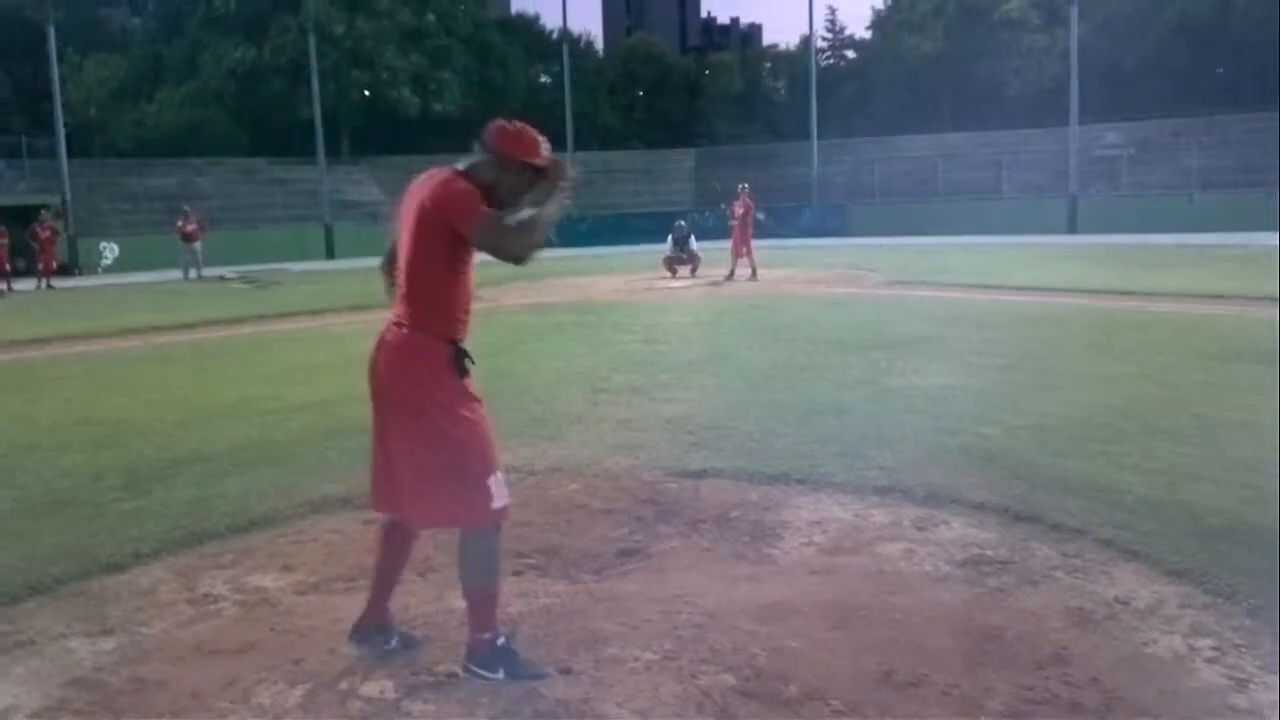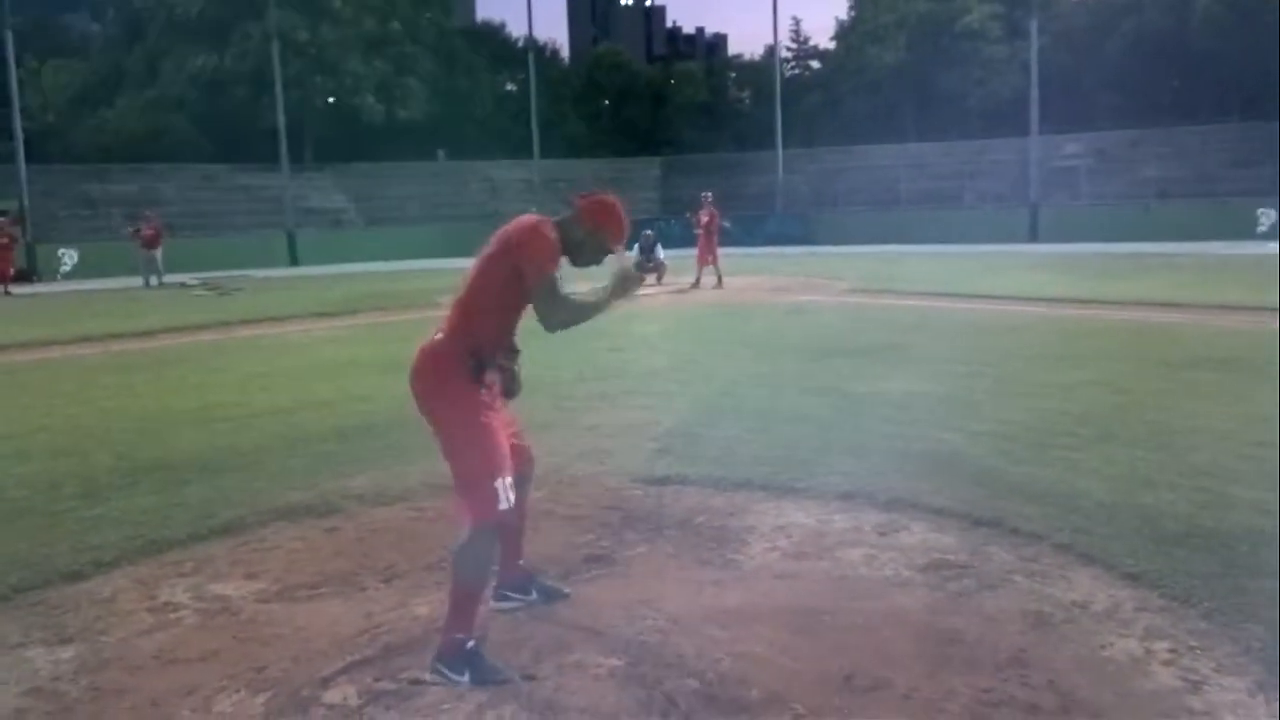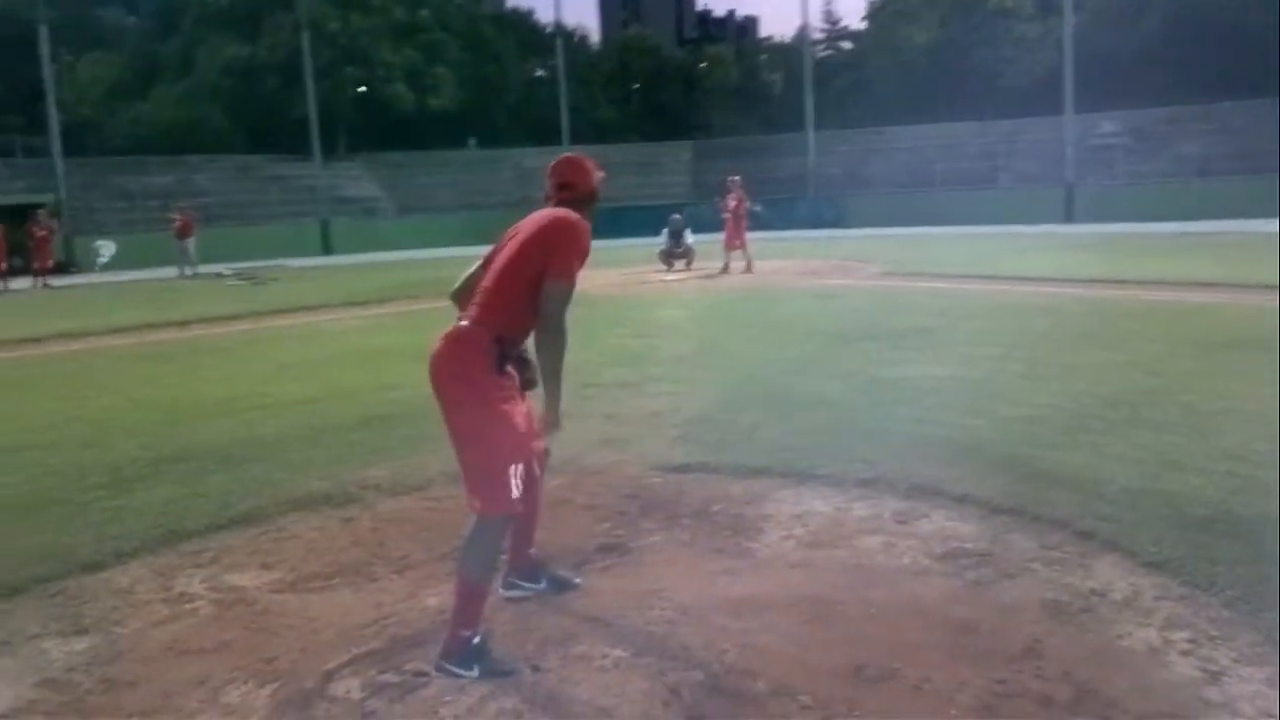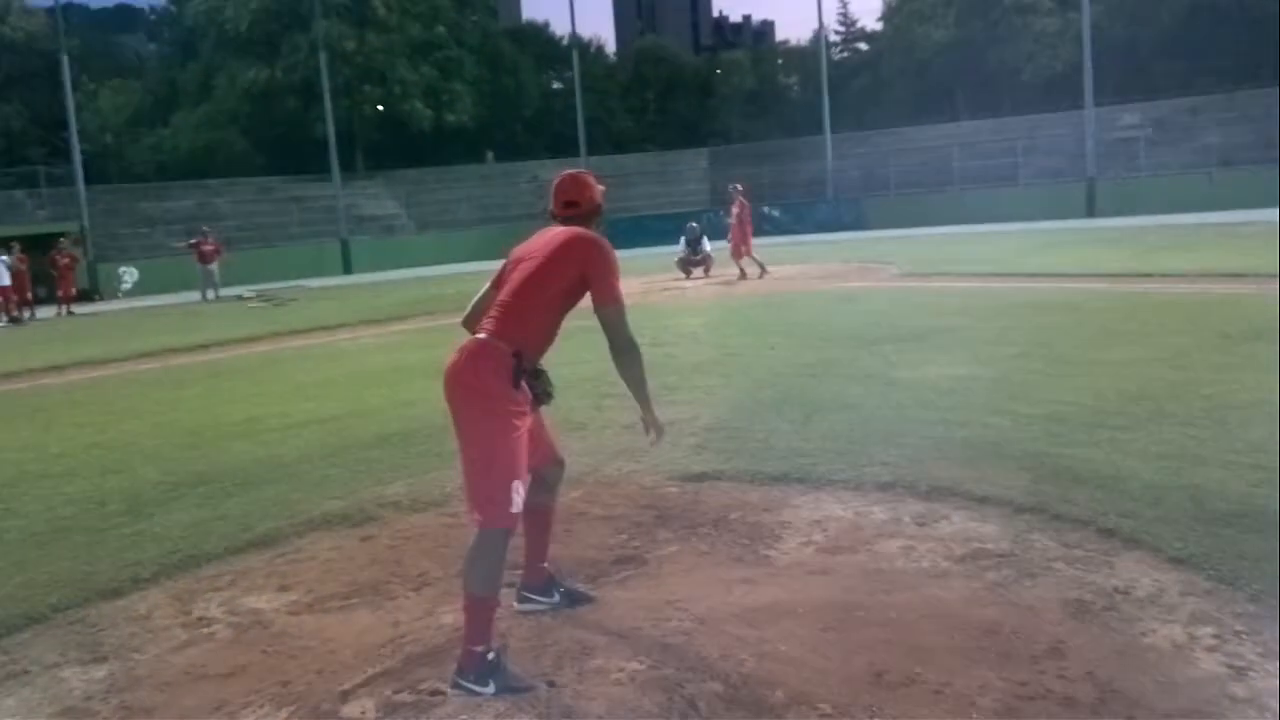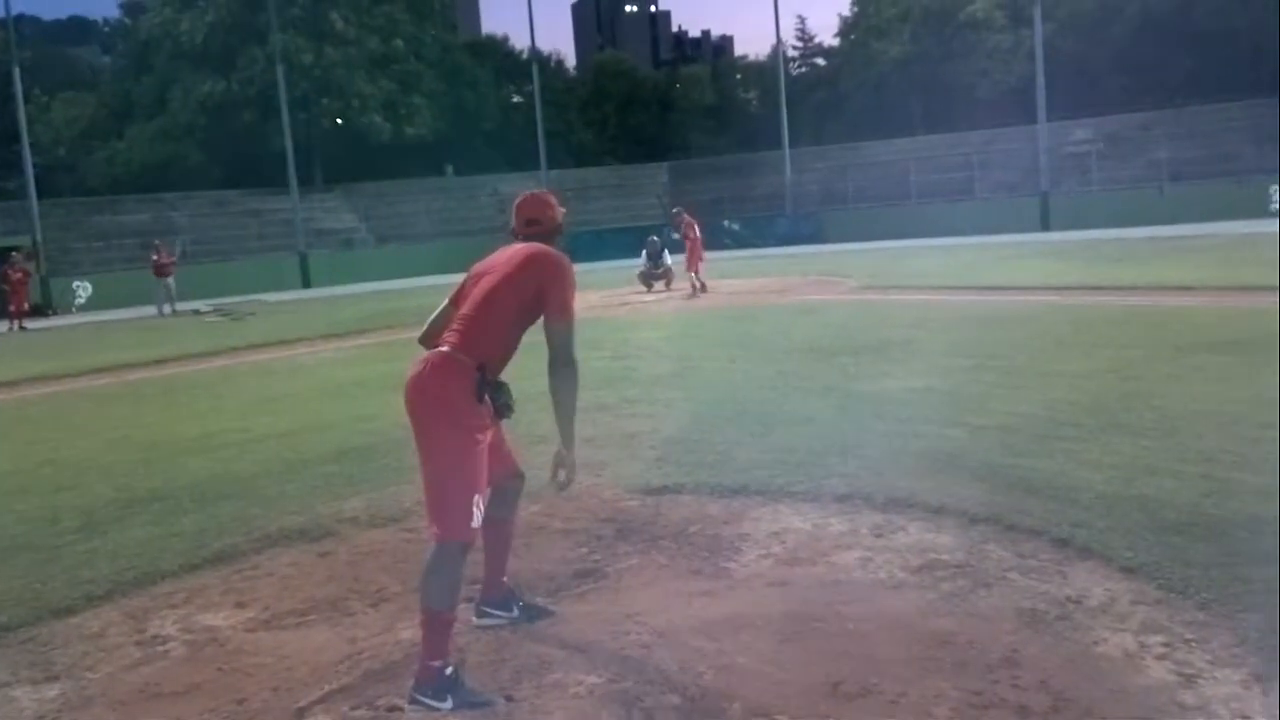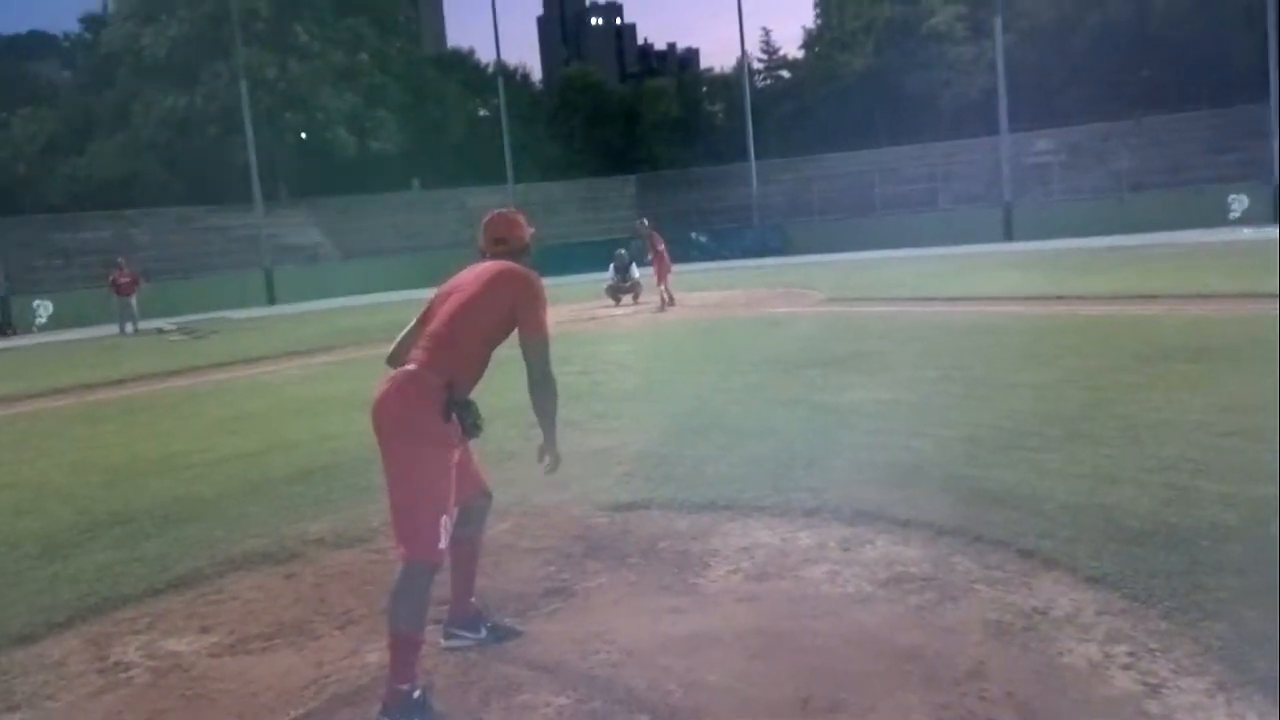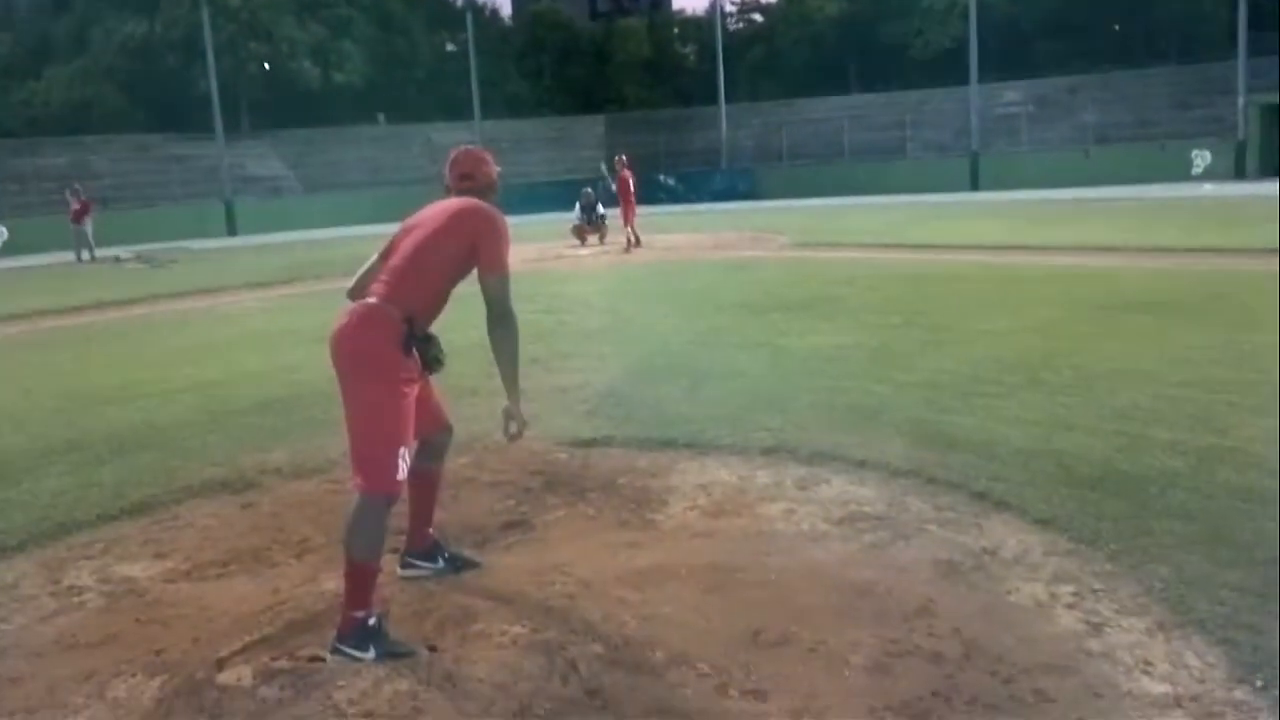
dt=0.7s
person 1, frame 1
left shoulder: (428, 184)
right shoulder: (456, 193)
left elbow: (393, 261)
right elbow: (516, 248)
right wrist: (555, 191)
left hip: (398, 351)
right hip: (430, 362)
left knee: (414, 494)
right knee: (484, 507)
left ankle: (375, 623)
right ankle: (484, 647)
person 1, frame 2
left shoulder: (530, 234)
right shoulder: (539, 235)
right elbow: (554, 315)
left wrist: (503, 355)
right wrist: (615, 290)
left hip: (469, 366)
right hip: (454, 373)
left knee: (516, 469)
right knee: (494, 506)
left ankle: (512, 581)
right ankle: (456, 650)
person 1, frame 3
left shoulder: (531, 225)
right shoulder: (571, 229)
left elbow: (462, 293)
right elbow: (550, 321)
right wrist: (552, 401)
left hip: (481, 358)
right hip: (475, 366)
left knee: (529, 460)
right knee: (501, 503)
left ankle: (522, 570)
right ankle: (461, 646)
person 1, frame 4
left shoulder: (533, 245)
right shoulder: (592, 247)
left elbow: (473, 317)
right elbow: (620, 341)
right wrist: (647, 409)
left hip: (488, 371)
right hip: (489, 379)
left knee: (547, 470)
right knee: (499, 516)
left ankle: (536, 583)
right ankle: (475, 661)
person 1, frame 5
left shoulder: (495, 260)
right shoulder: (553, 263)
left elbow: (429, 334)
right elbow: (561, 359)
right wrist: (567, 444)
left hip: (450, 384)
right hip: (450, 392)
left knee: (506, 482)
right knee: (457, 531)
left ankle: (494, 598)
right ankle: (432, 677)
person 1, frame 6
left shoulder: (463, 280)
right shoulder: (522, 280)
left elbow: (396, 353)
right elbow: (539, 373)
right wrist: (551, 441)
left hip: (412, 400)
right hip: (418, 410)
left knee: (473, 502)
right knee: (425, 553)
left ankle: (462, 619)
person 1, frame 7
left shoulder: (428, 215)
right shoulder: (486, 218)
left elbow: (358, 287)
right elbow: (499, 314)
right wrist: (513, 399)
left hip: (374, 335)
right hip: (377, 344)
left knee: (434, 435)
right knee: (381, 484)
left ankle: (420, 550)
right ankle: (355, 626)
